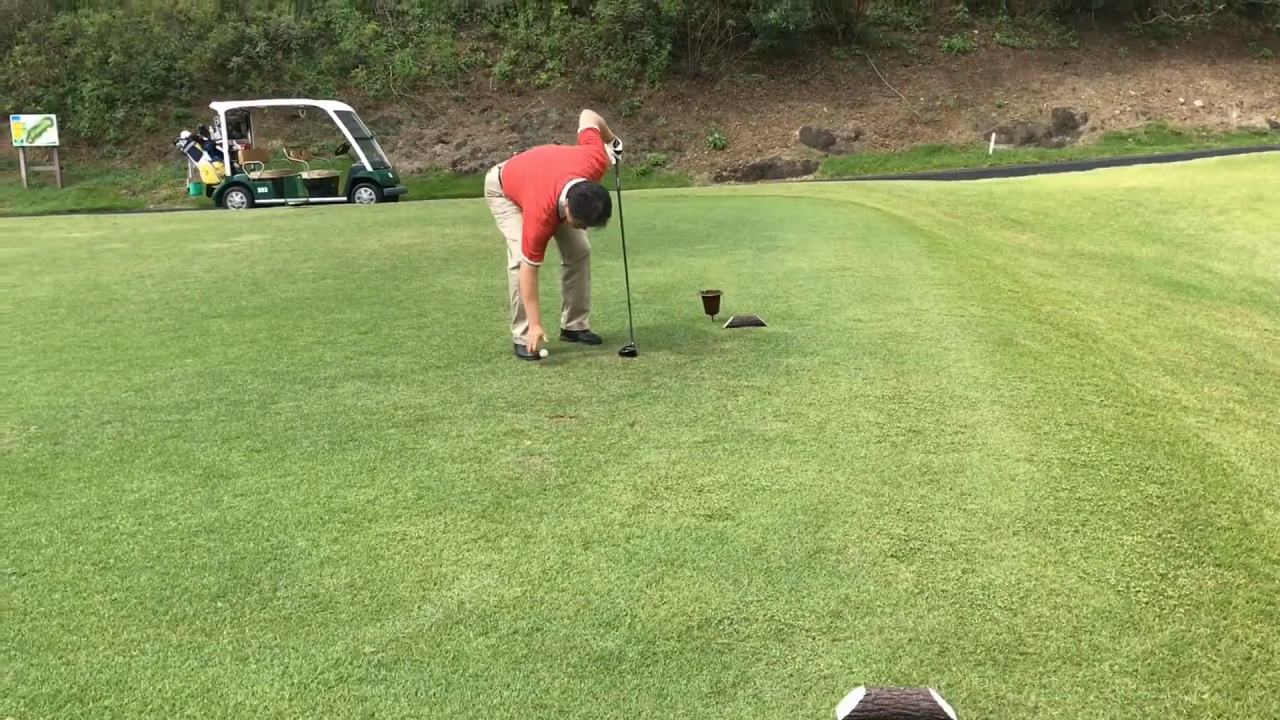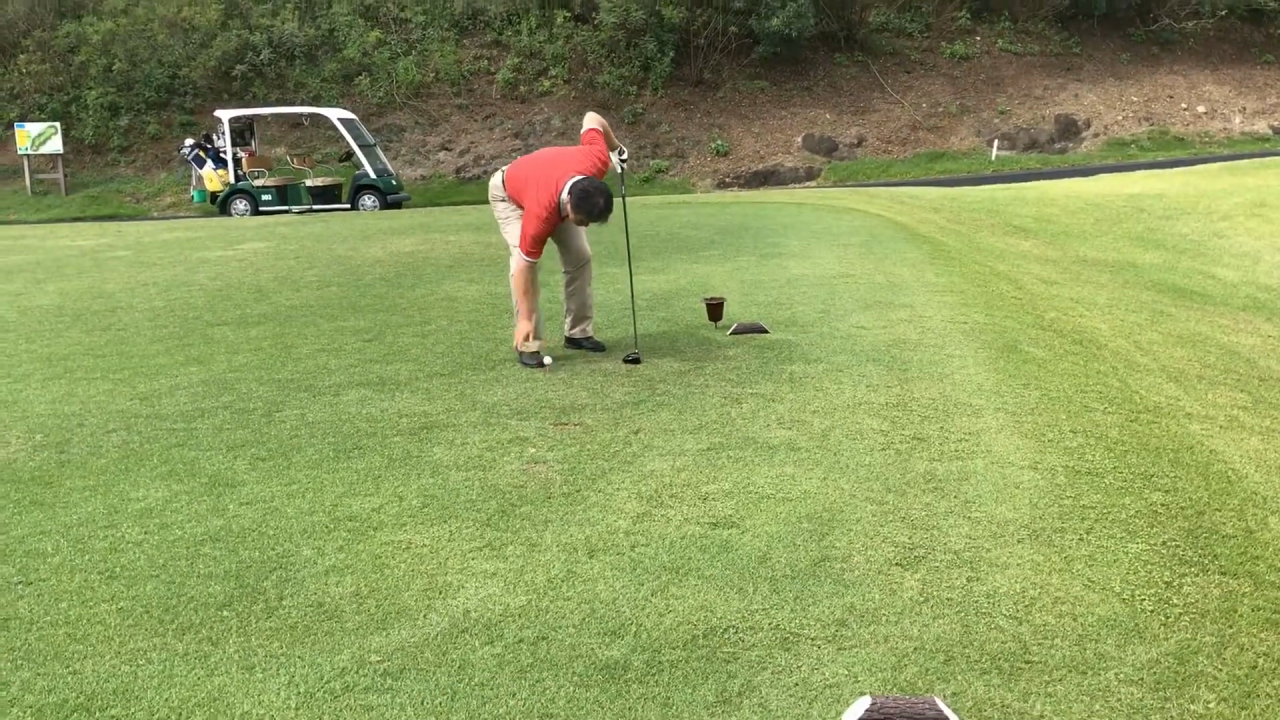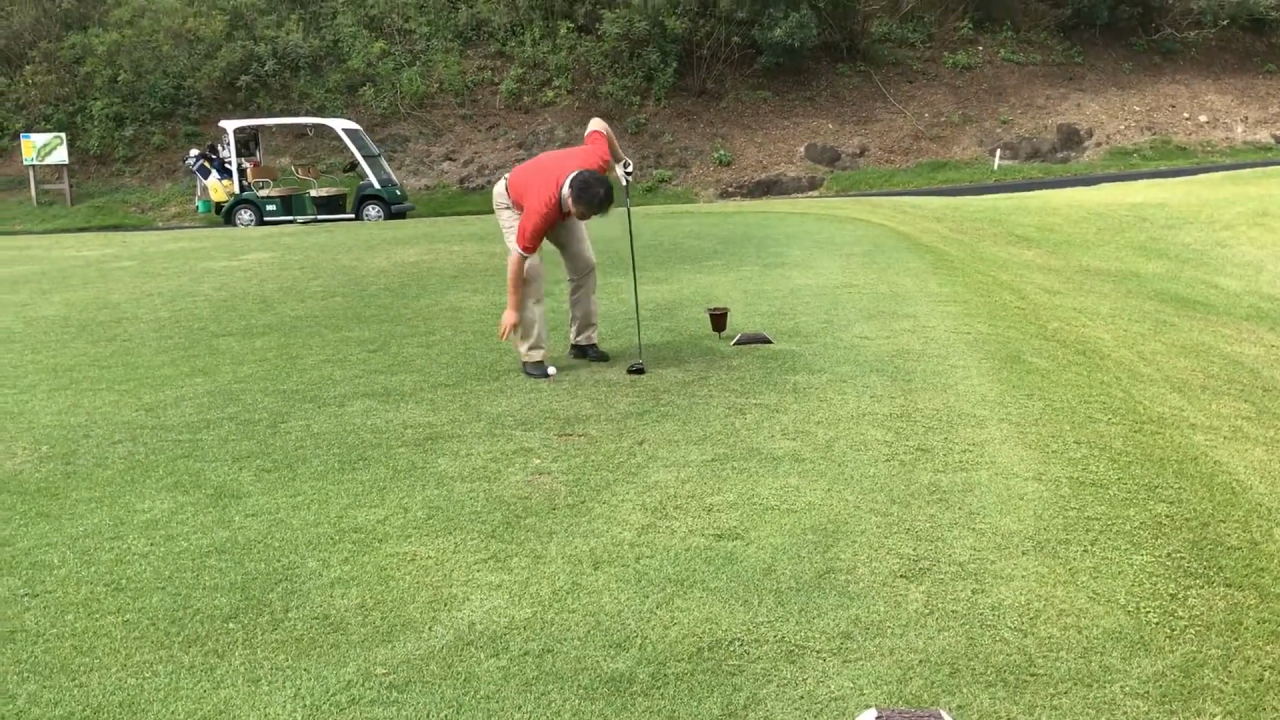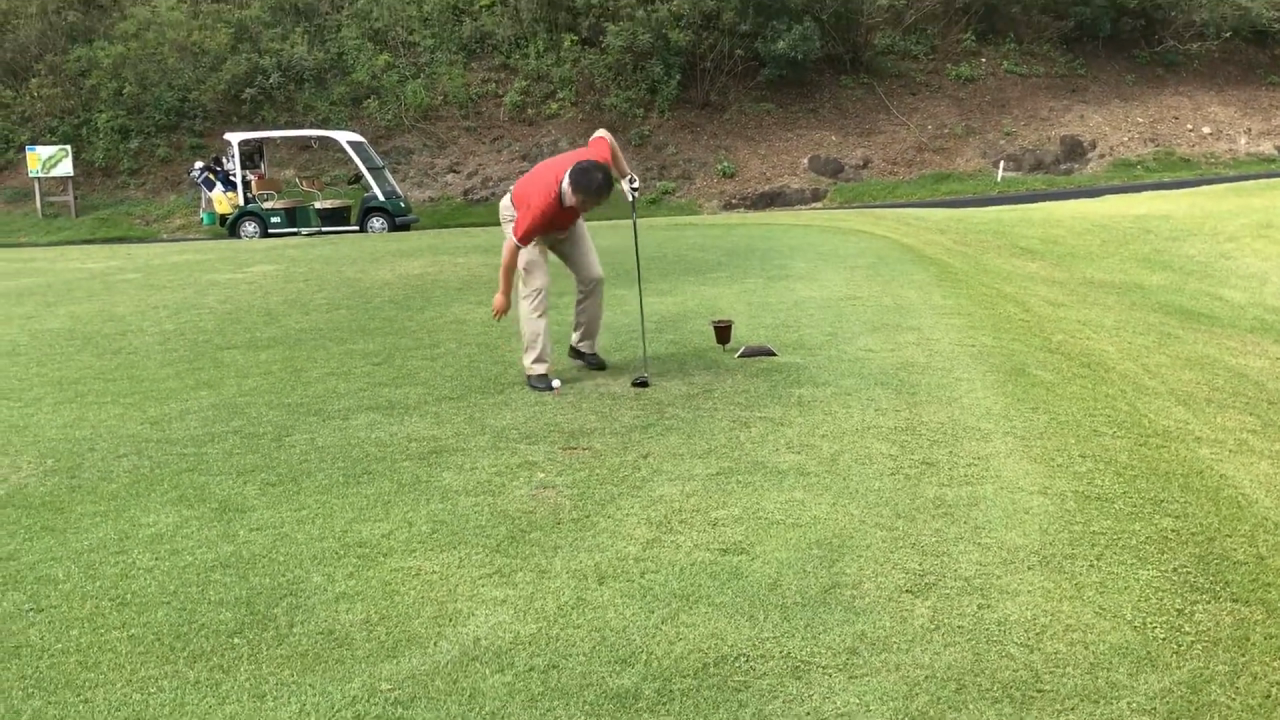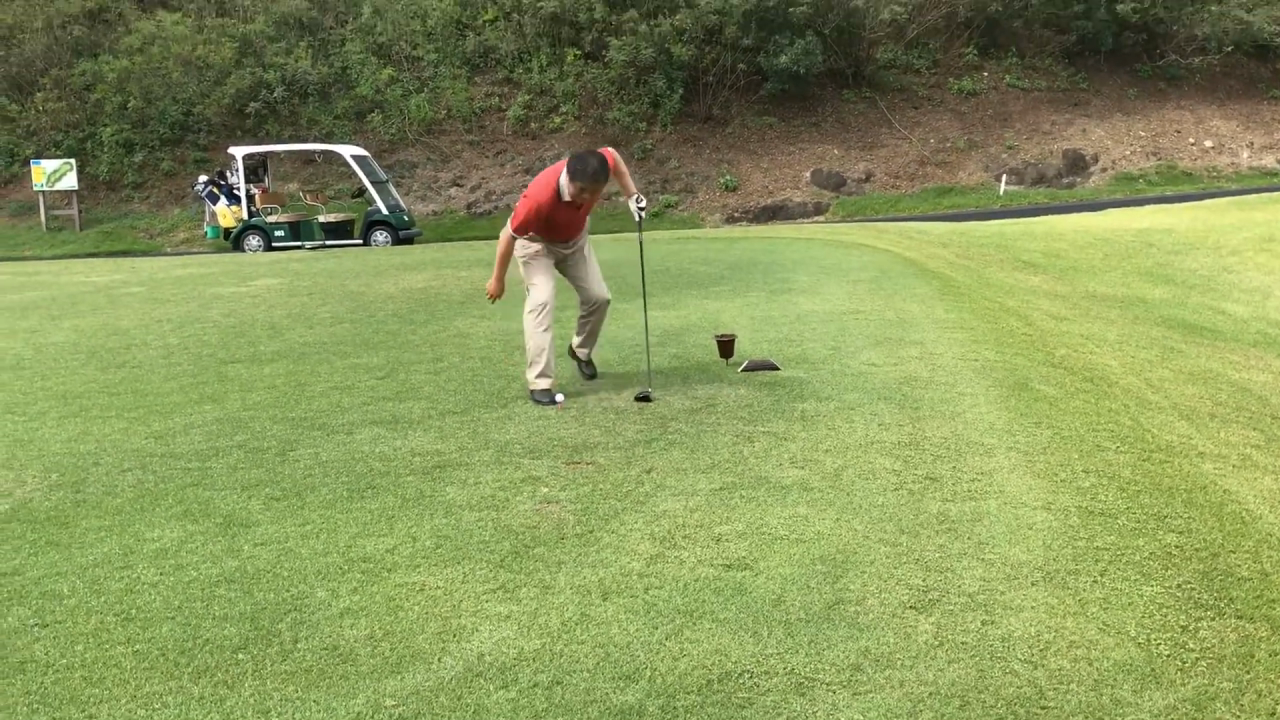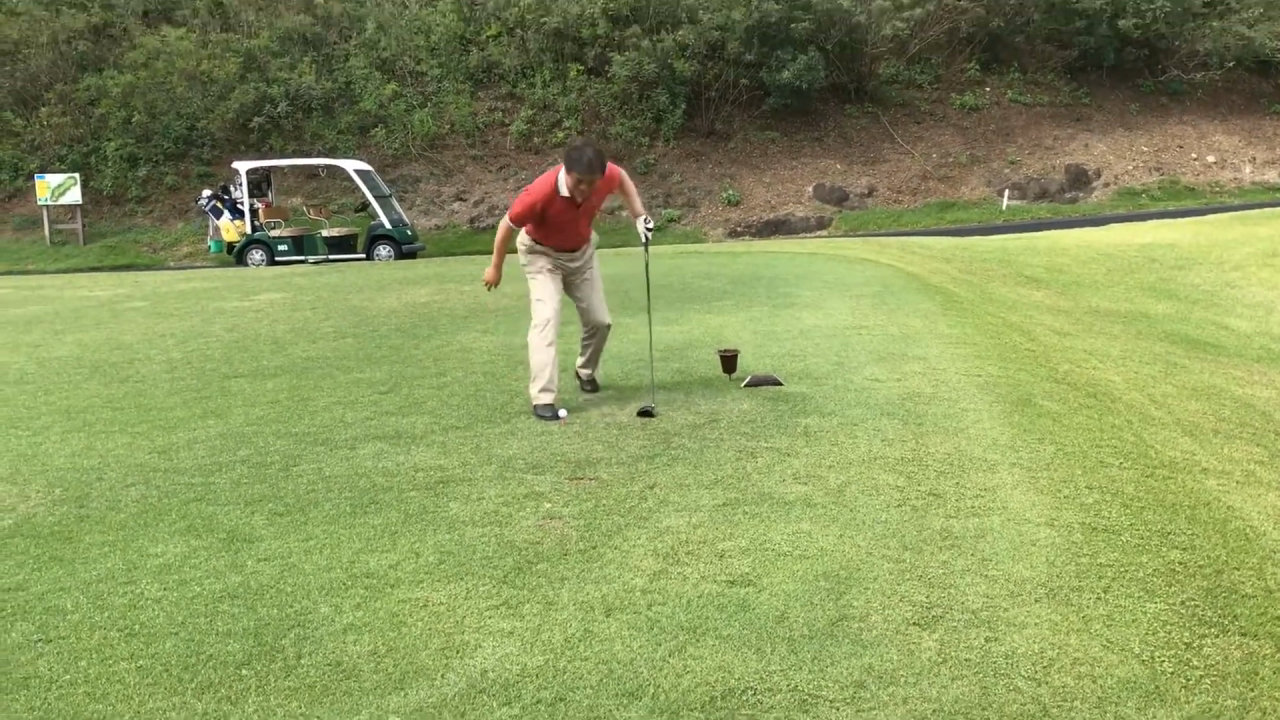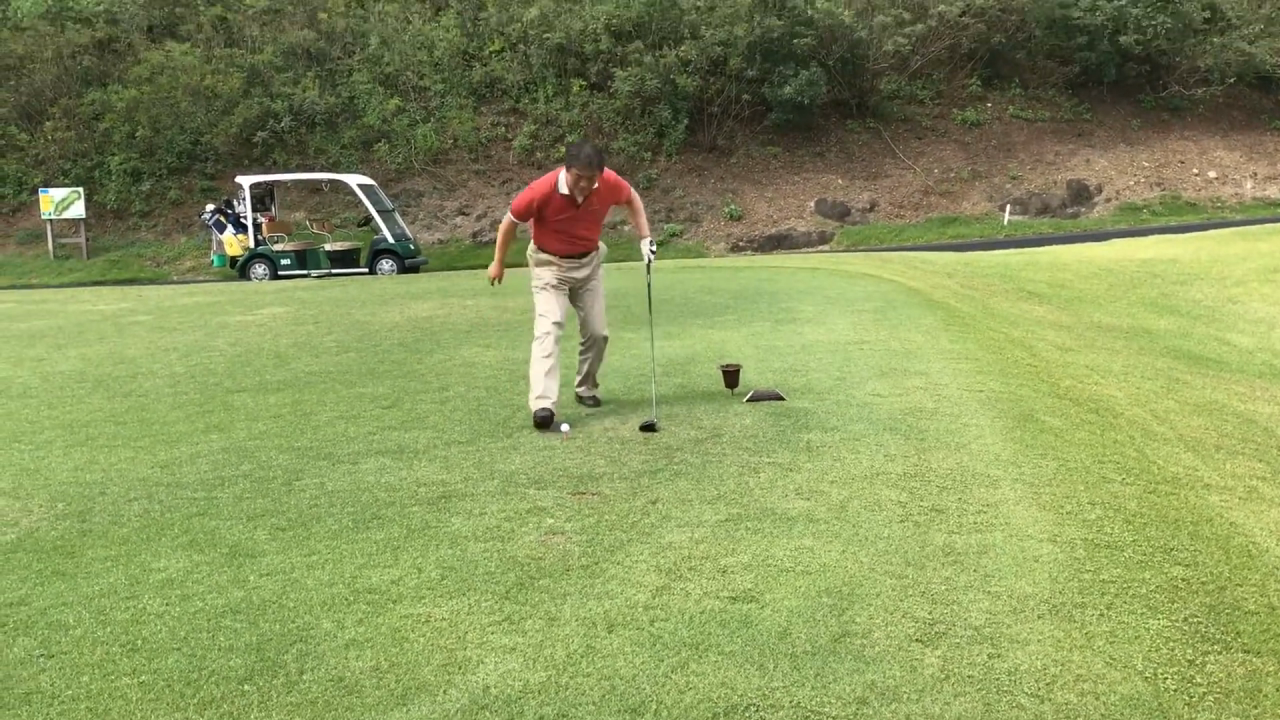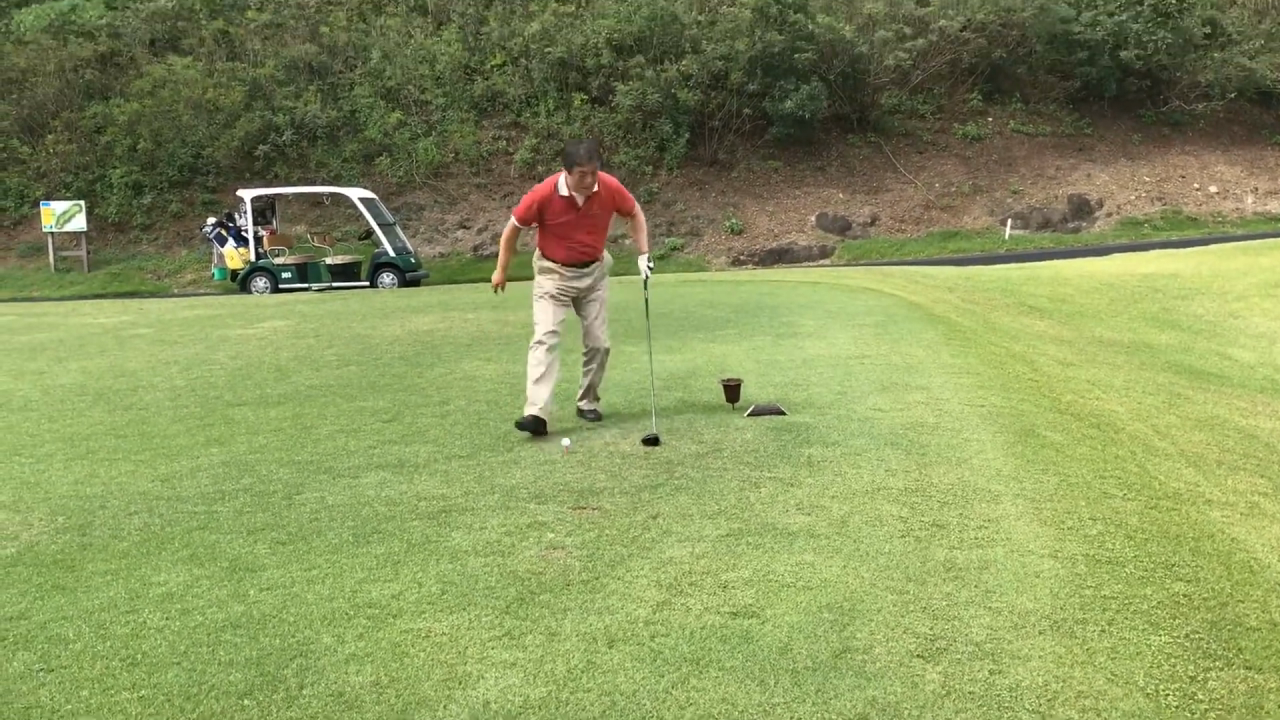
dt=0.1s
person 1, frame 1
left shoulder: (594, 164)
right shoulder: (541, 214)
left elbow: (588, 116)
right elbow: (529, 269)
left wrist: (611, 140)
right wrist: (534, 324)
left hip: (546, 177)
right hip: (504, 190)
left knee: (579, 251)
right knee: (520, 257)
left ankle: (575, 325)
right ankle: (523, 338)
person 1, frame 2
left shoulder: (597, 163)
right shoulder: (543, 212)
left elbow: (592, 118)
right elbow: (524, 265)
left wrist: (615, 147)
right wrist: (524, 319)
left hip: (549, 181)
right hip: (508, 195)
left knee: (580, 257)
right knee: (523, 262)
left ankle: (578, 332)
right ankle: (527, 345)
person 1, frame 3
left shoulder: (596, 165)
right shoulder: (540, 209)
left elbow: (598, 124)
right elbow: (517, 260)
left wrist: (620, 161)
right wrist: (511, 310)
left hip: (561, 203)
right hip: (514, 203)
left knee: (584, 265)
right knee: (530, 270)
left ankle: (584, 340)
right ankle: (531, 355)
person 1, frame 4
left shoulder: (598, 165)
right shoulder: (542, 203)
left elbow: (602, 135)
right elbow: (512, 246)
left wrist: (625, 175)
right wrist: (503, 293)
left hip: (566, 217)
right hip: (520, 215)
left knee: (592, 277)
right knee: (536, 284)
left ankle: (583, 345)
right ankle: (536, 368)
person 1, frame 5
left shoulder: (601, 165)
right shoulder: (542, 196)
left elbow: (612, 154)
right elbow: (509, 235)
left wrist: (632, 195)
right wrist: (497, 279)
left hip: (573, 237)
right hip: (533, 239)
left knee: (598, 297)
right knee: (541, 300)
left ankle: (581, 349)
right ankle: (540, 384)
person 1, frame 6
left shoulder: (605, 175)
right shoulder: (540, 192)
left elbow: (622, 177)
right elbow: (507, 225)
left wrist: (640, 216)
right wrist: (495, 267)
left hip: (581, 252)
right hip: (542, 253)
left knee: (600, 320)
right knee: (547, 317)
left ankle: (586, 371)
right ankle: (543, 397)
person 1, frame 7
left shoulder: (609, 182)
right shoulder: (542, 191)
left elbow: (632, 201)
right elbow: (509, 222)
left wrist: (645, 237)
right wrist: (497, 263)
left hip: (588, 263)
right hip: (548, 264)
left knee: (597, 332)
right knee: (548, 328)
left ankle: (586, 389)
right ankle: (543, 406)
person 1, frame 8
left shoulder: (610, 187)
right shoulder: (543, 194)
left elbow: (634, 213)
right elbow: (513, 227)
left wrist: (643, 254)
right wrist: (501, 269)
left hip: (594, 272)
right hip: (553, 272)
left knee: (598, 343)
right knee: (545, 337)
left ankle: (588, 403)
right ankle: (535, 412)
